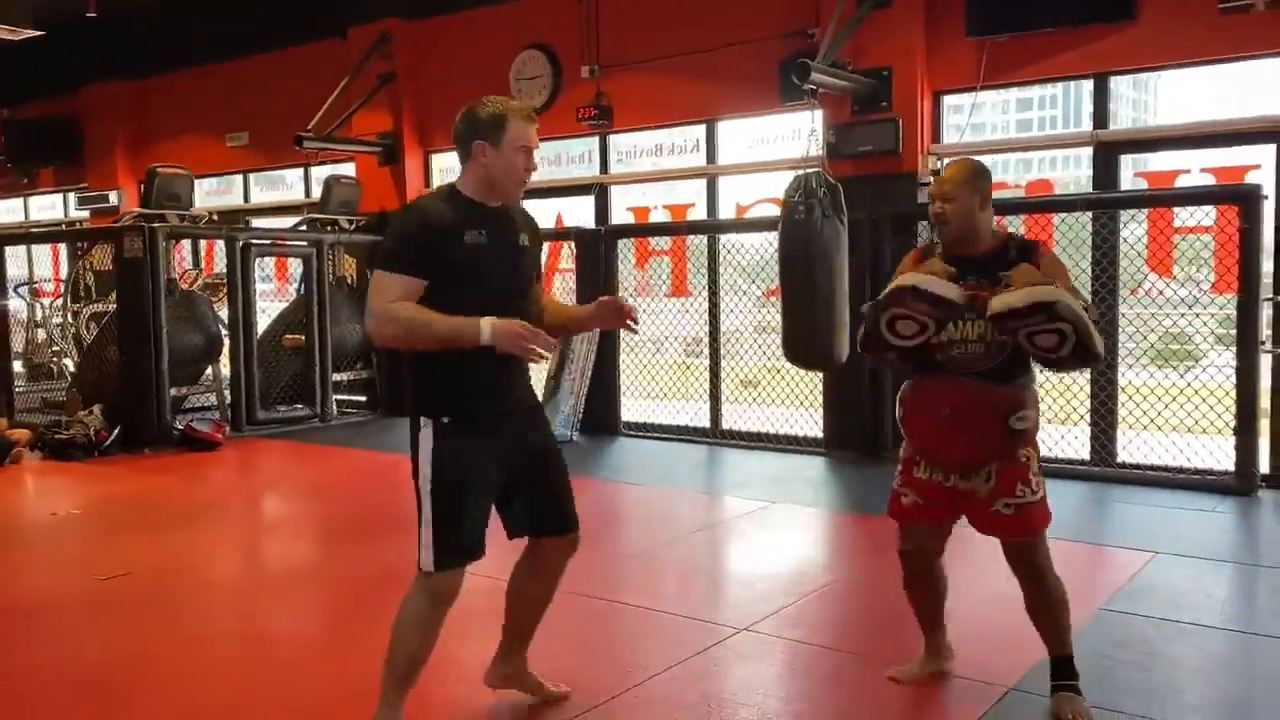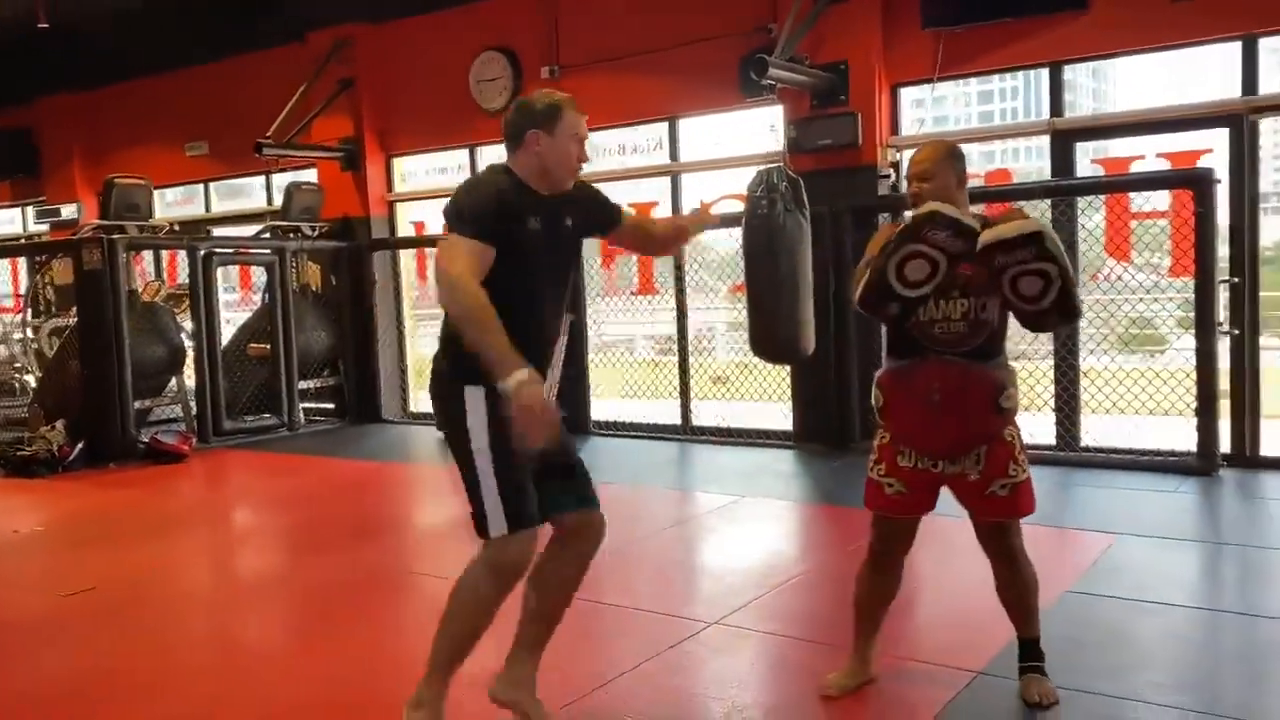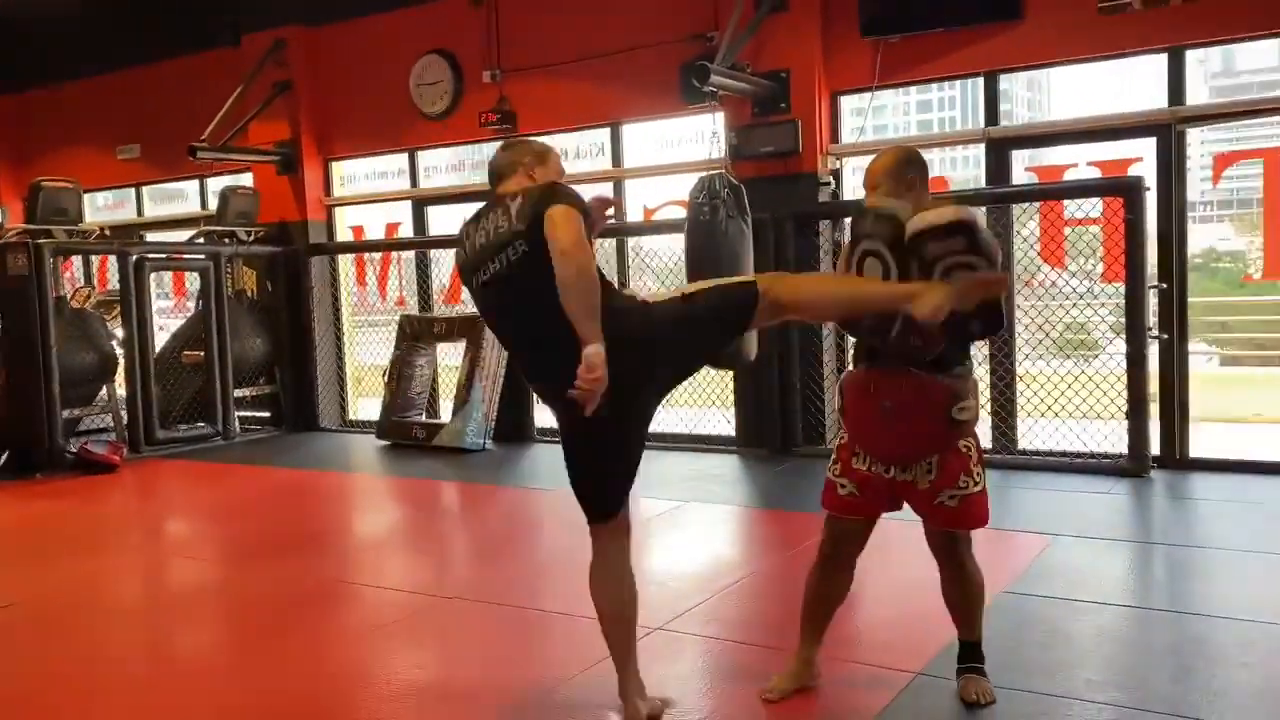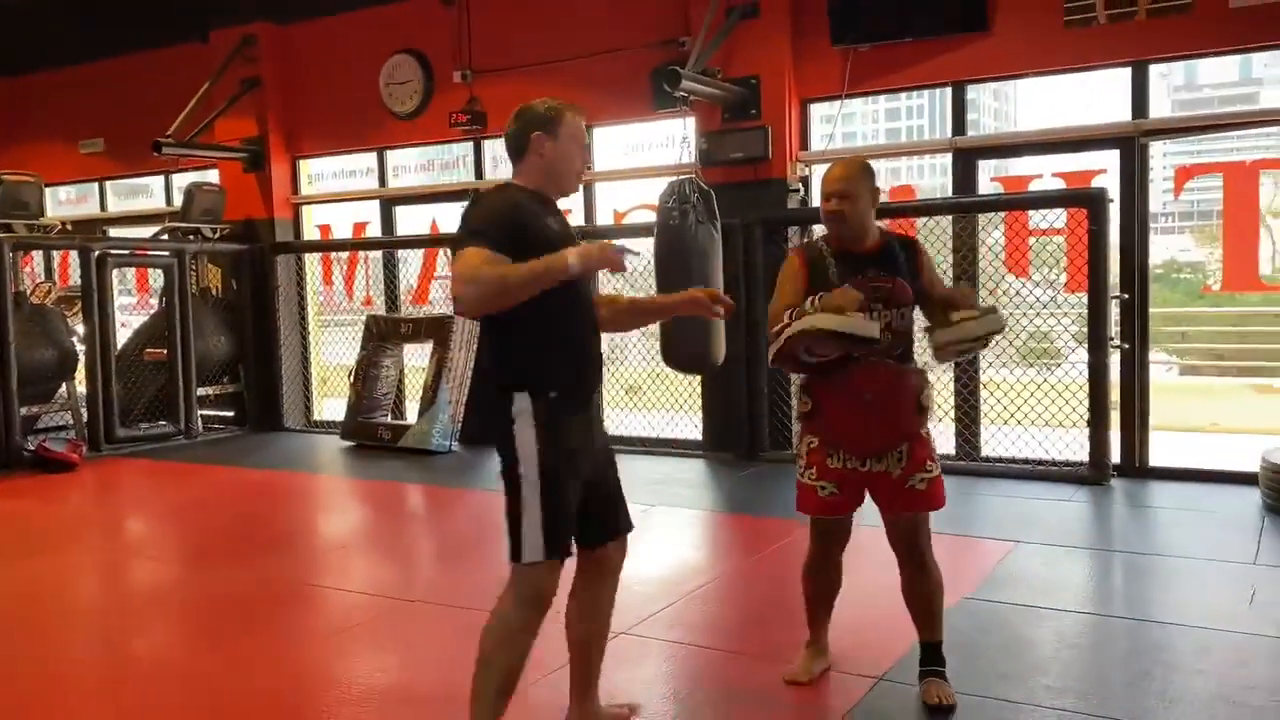
dt=0.5s
person 1, frame 1
left shoulder: (520, 222)
right shoulder: (424, 221)
right elbow: (382, 322)
left wrist: (589, 316)
right wrist: (484, 330)
left hip: (517, 413)
right hip: (452, 425)
left knee: (556, 540)
right knee: (441, 578)
left ankle: (509, 662)
person 1, frame 2
left shoulder: (573, 199)
right shoulder: (485, 196)
left elbow: (645, 235)
right elbow: (455, 285)
left wrist: (684, 224)
right wrist: (515, 380)
left hip: (531, 400)
right hip: (478, 393)
left knee: (582, 526)
right knee: (512, 549)
person 1, frame 3
left shoulder: (473, 236)
right shoulder: (548, 199)
right elbow: (572, 252)
right wrist: (595, 345)
left hip: (567, 388)
right hip: (624, 348)
left knee: (609, 535)
right knee: (771, 292)
right ankle: (917, 296)
person 1, frame 4
left shoulder: (546, 217)
right shoulder: (501, 209)
left elbow: (590, 313)
right elbow: (470, 293)
left wrist: (675, 303)
right wrist: (569, 261)
left hip: (568, 401)
right hip: (533, 403)
left knee: (605, 553)
right knee: (535, 578)
person 2, frame 1
left shoulder: (1032, 259)
right shoulder: (921, 261)
left wrist: (1041, 295)
left hip: (1003, 437)
right hip: (930, 433)
left knee: (1030, 562)
right knee: (915, 551)
right ankle: (937, 650)
person 2, frame 2
left shoulder: (1000, 236)
right shoulder: (896, 237)
left elbow: (1055, 312)
right elbow: (869, 297)
left wrist: (1028, 242)
right wrist: (921, 238)
left hip: (983, 415)
right hip: (909, 415)
left knee: (1004, 542)
right knee: (886, 543)
left ankle: (1032, 660)
right ankle: (860, 660)
person 2, frame 3
left shoulder: (956, 239)
right shoulder: (866, 245)
left elbow: (984, 319)
right elbow: (845, 313)
left wrist: (958, 236)
right wrist: (876, 243)
left hip: (942, 422)
right hip: (869, 418)
left knee: (953, 548)
right knee: (837, 546)
left ankle: (971, 661)
right ankle: (802, 662)
person 2, frame 4
left shoulder: (907, 253)
right shoulder: (806, 260)
left elbow: (941, 309)
right elbow: (776, 333)
left wrist: (960, 305)
right wrist: (824, 303)
left hip: (899, 418)
right hip: (830, 421)
left knee: (914, 544)
right knee: (825, 542)
left ankle: (933, 665)
right ankle: (816, 646)
